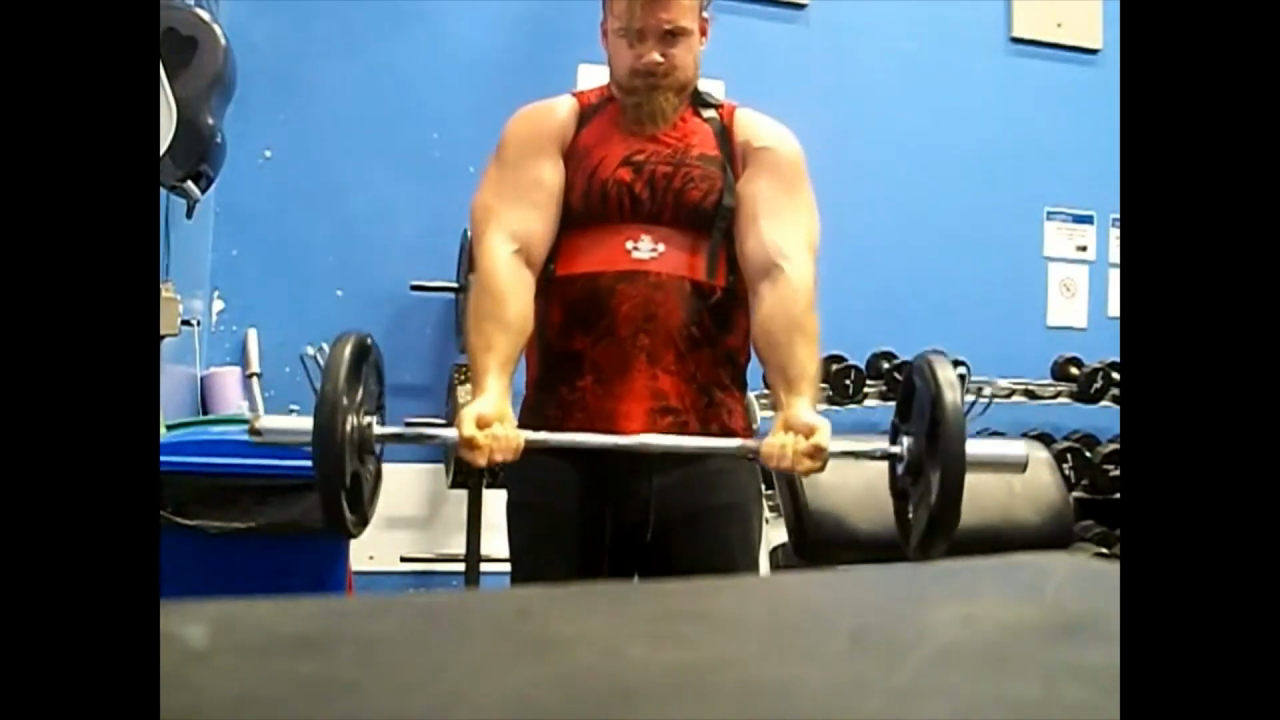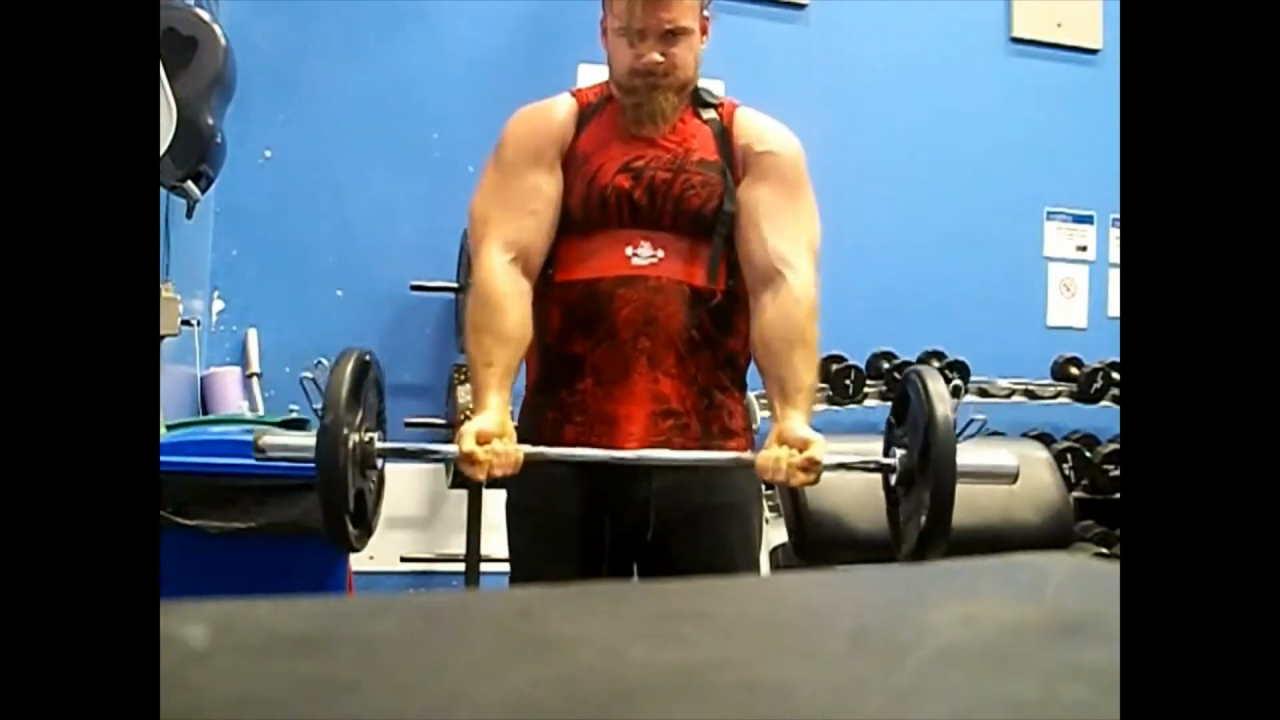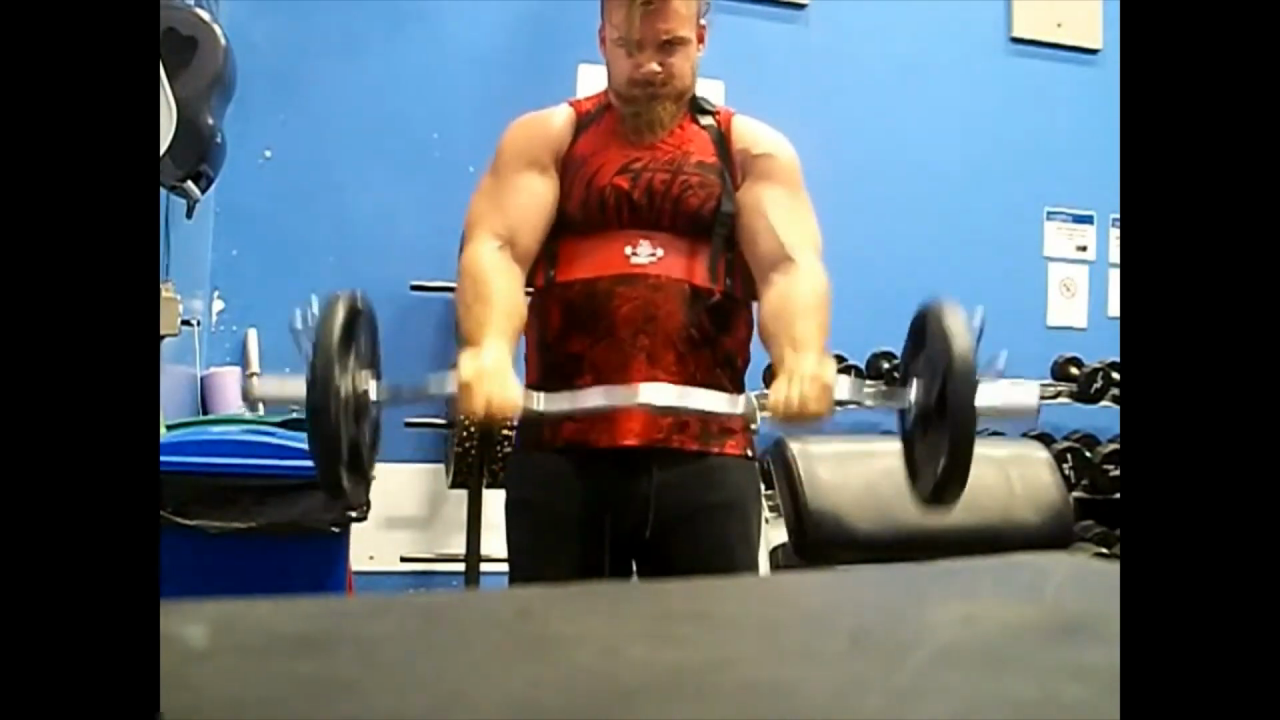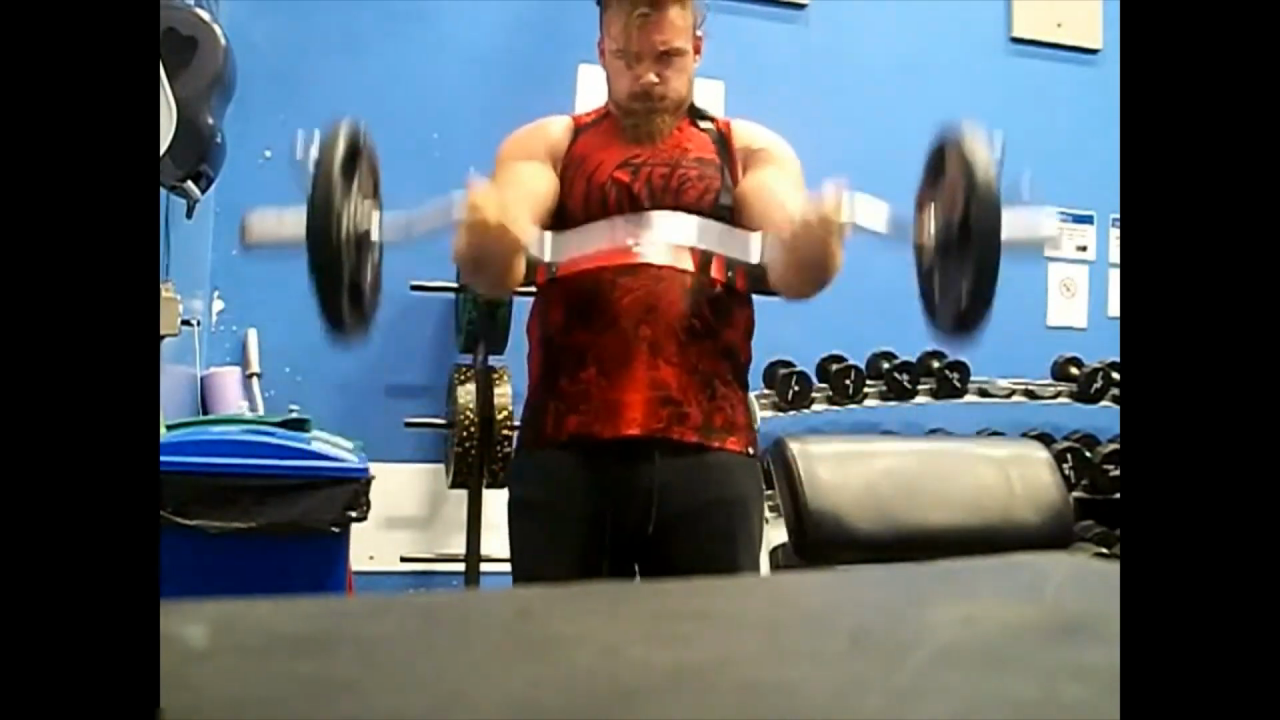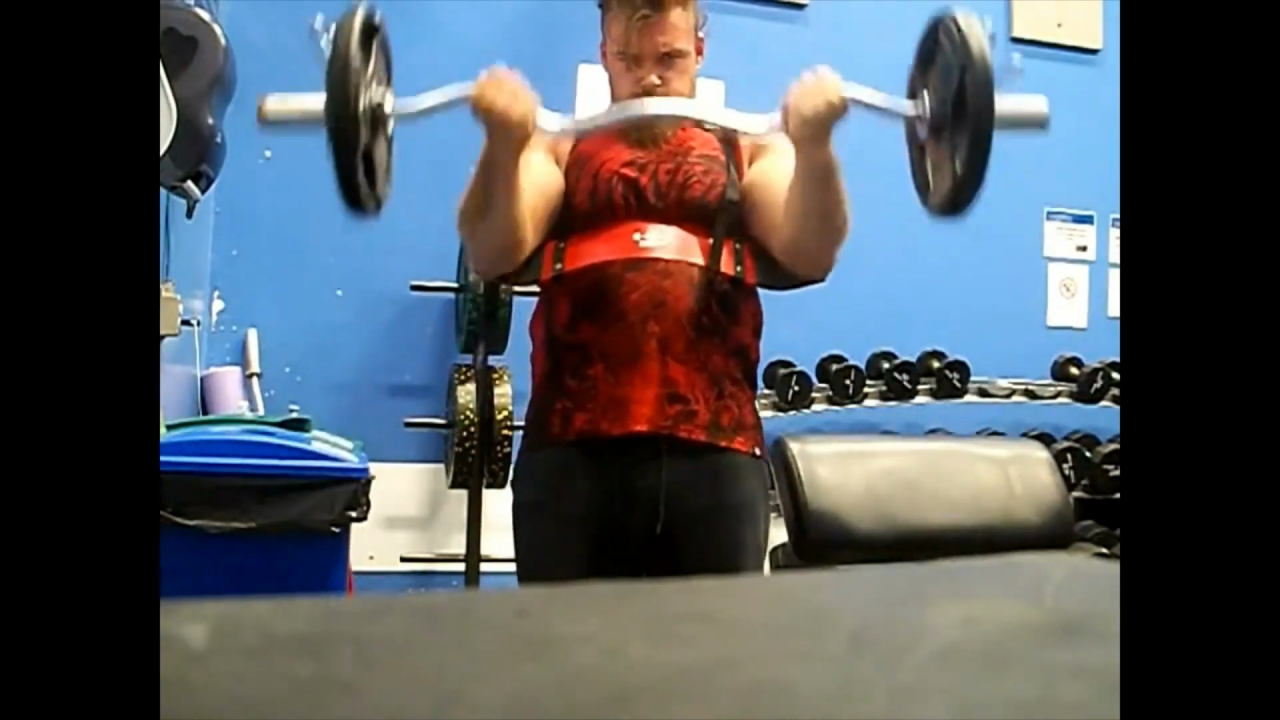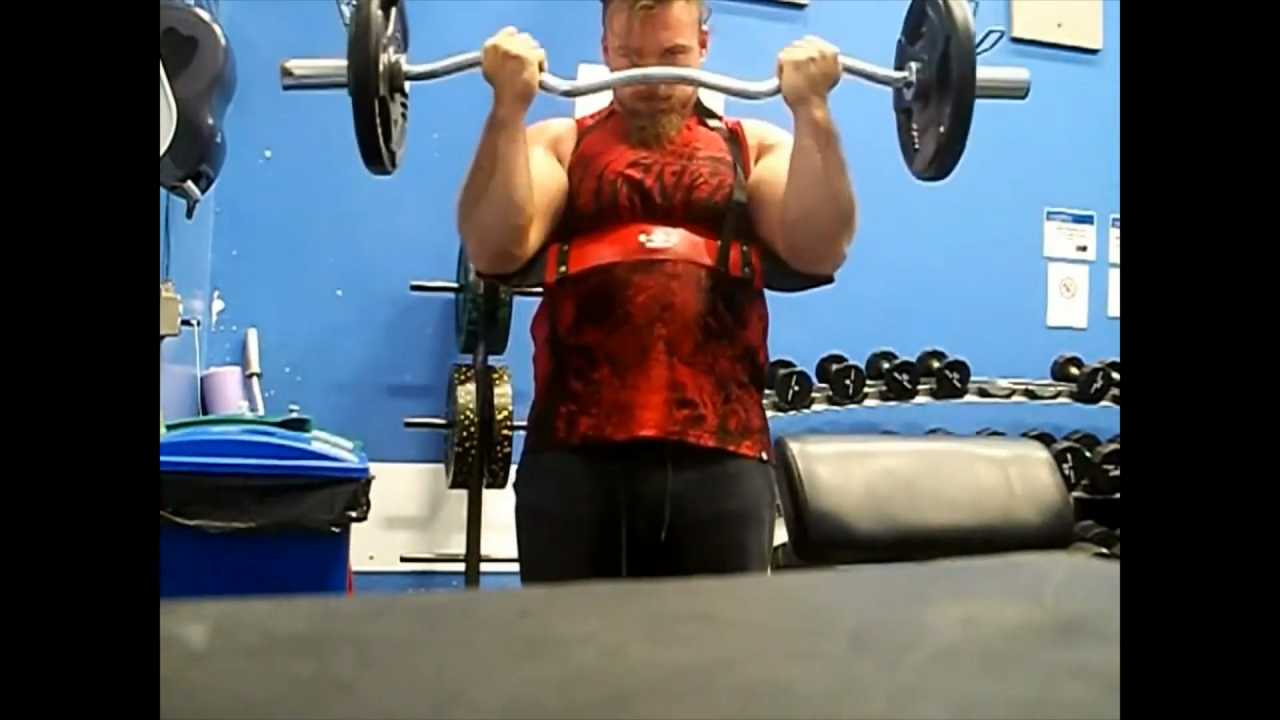
dt=0.2s
person 1, frame 1
left shoulder: (757, 142)
right shoulder: (547, 128)
left elbow: (782, 273)
right elbow: (506, 255)
left wrist: (797, 403)
right wrist: (491, 392)
left hip: (706, 449)
right hip: (564, 446)
person 1, frame 2
left shoulder: (758, 143)
right shoulder: (546, 129)
left elbow: (785, 280)
right elbow: (502, 263)
left wrist: (793, 418)
right wrist: (491, 407)
left hip: (706, 451)
right hip: (563, 447)
person 1, frame 3
left shoulder: (752, 148)
right shoulder: (545, 137)
left elbow: (790, 266)
right elbow: (493, 247)
left wrist: (803, 359)
right wrist: (488, 354)
left hip: (705, 449)
right hip: (564, 447)
person 1, frame 4
left shoulder: (748, 149)
right shoulder: (549, 144)
left elbow: (794, 266)
right elbow: (491, 260)
left wrist: (814, 238)
right wrist: (488, 236)
left hip: (707, 446)
right hip: (567, 444)
person 1, frame 5
left shoulder: (752, 149)
right shoulder: (554, 147)
left elbow: (811, 254)
right elbow: (492, 252)
left wrist: (813, 145)
right wrist: (502, 145)
left hip: (714, 445)
right hip: (572, 442)
person 1, frame 6
left shoulder: (756, 146)
right shoulder: (555, 144)
left elbow: (821, 251)
right elbow: (493, 249)
left wrist: (810, 110)
right wrist: (508, 106)
left hip: (719, 451)
right hip: (575, 447)
